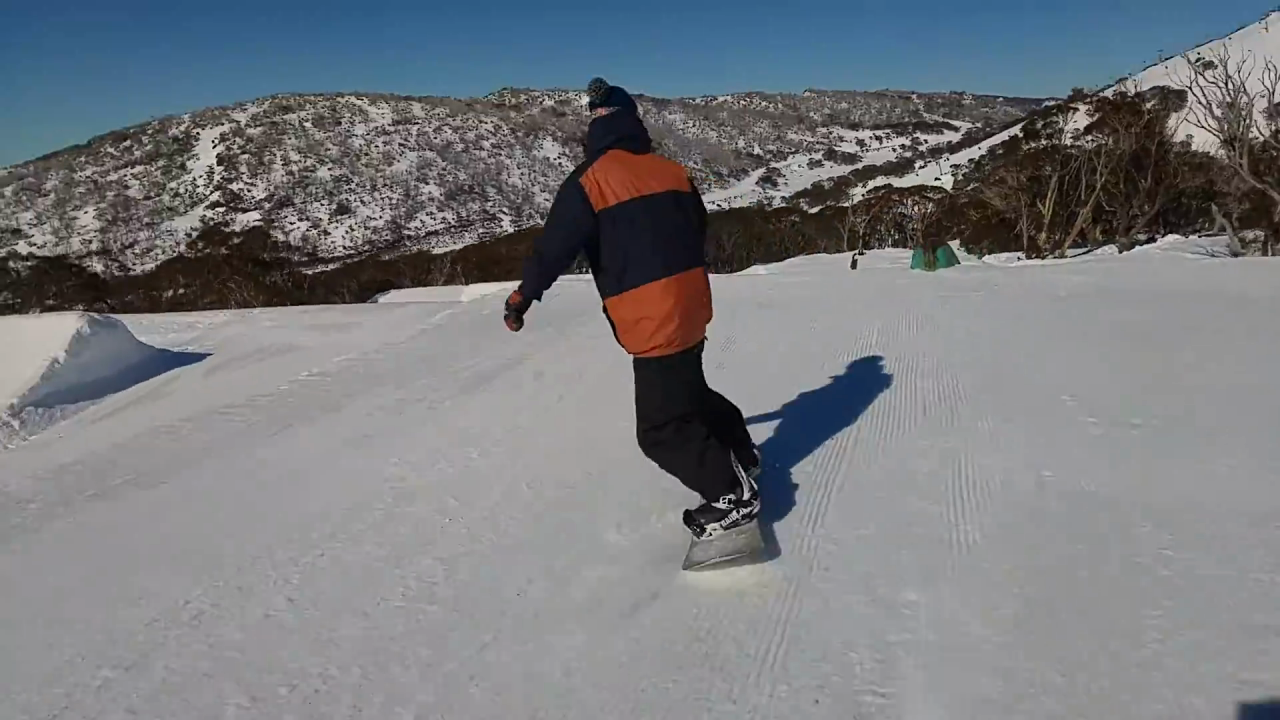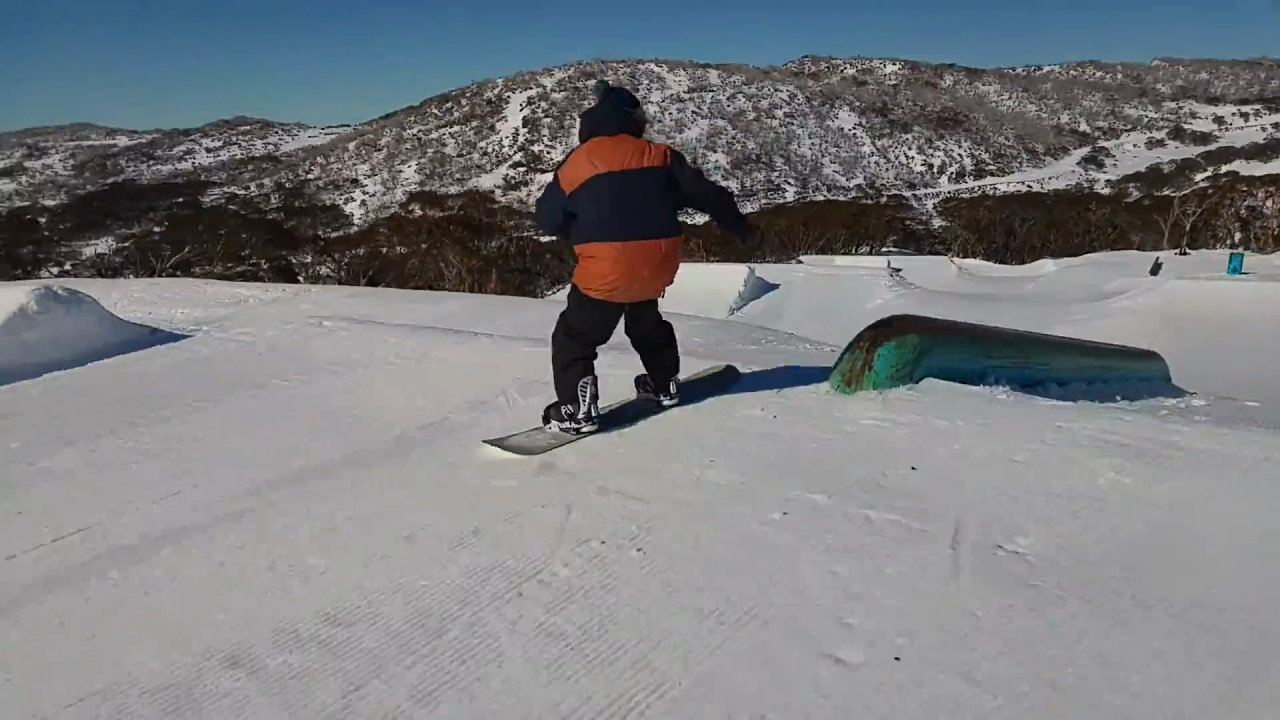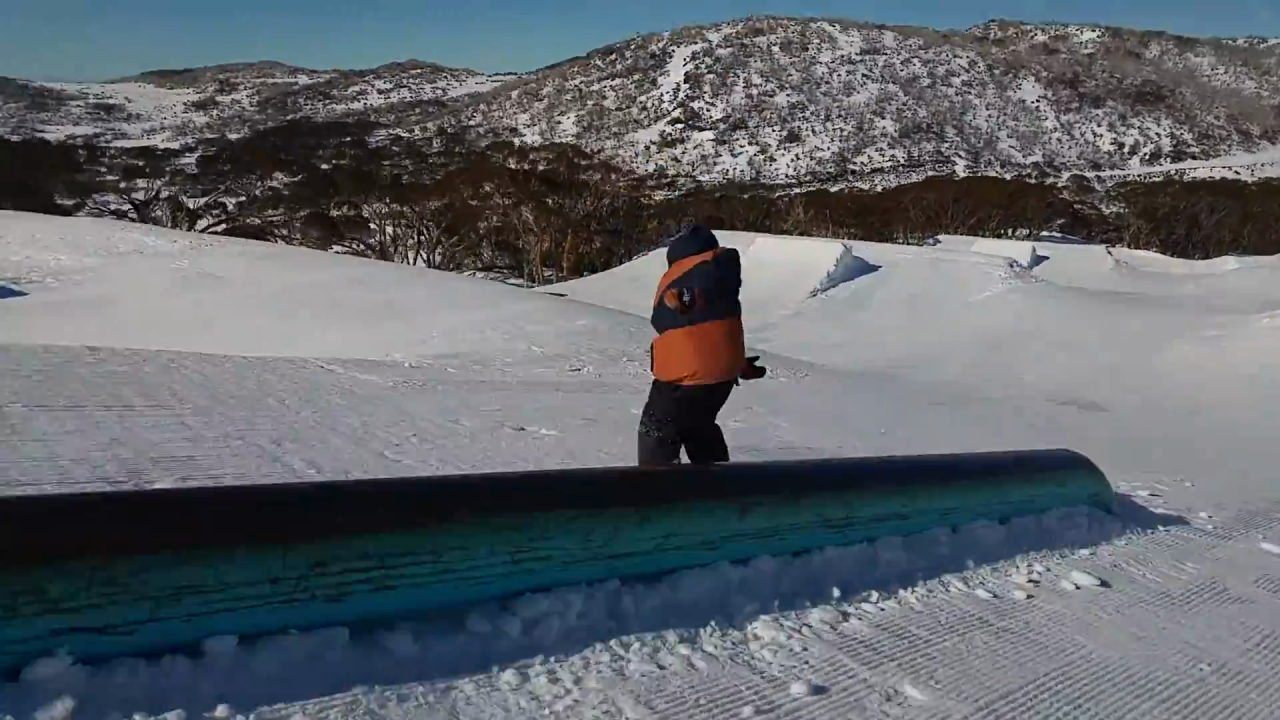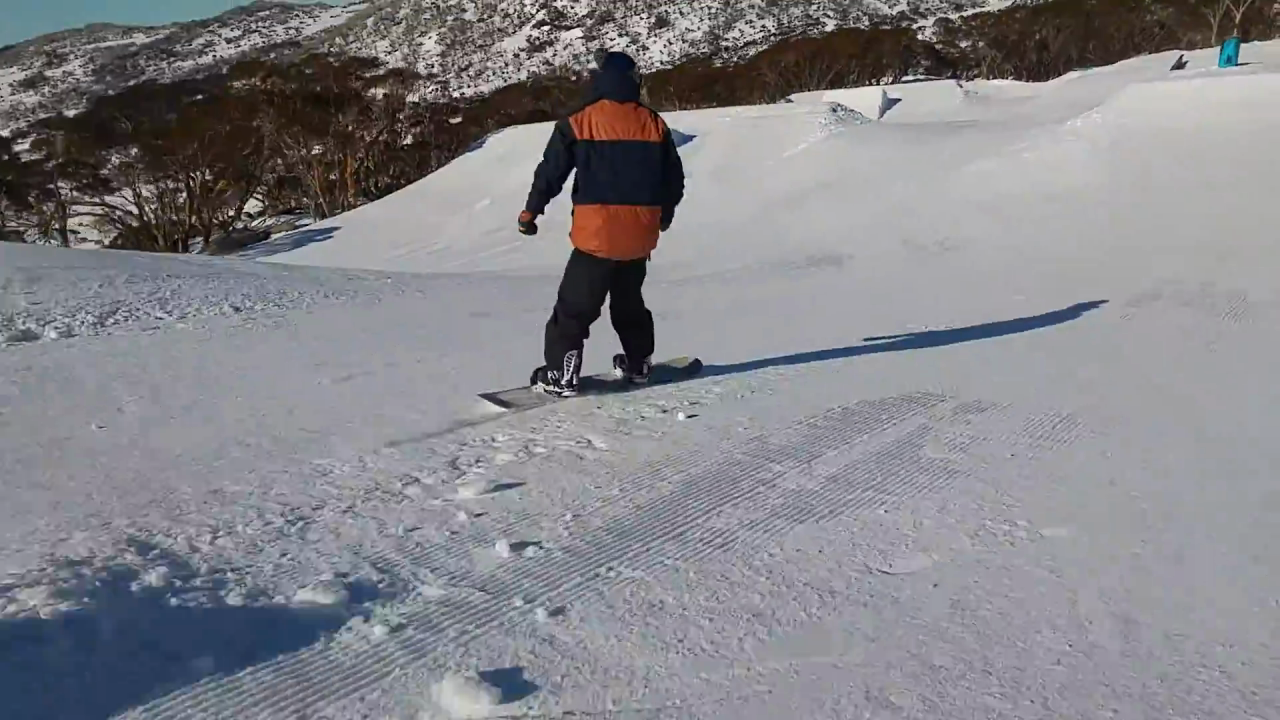
dt=1s
person 1, frame 1
left shoulder: (590, 180)
right shoulder: (673, 171)
left elbow: (555, 245)
left wrist: (523, 294)
left hip: (653, 320)
right hip: (691, 305)
left knee: (661, 427)
right knee: (689, 391)
left ankle: (732, 495)
right ankle: (739, 454)
person 1, frame 2
left shoulder: (572, 166)
right shoulder: (657, 153)
left elbow: (548, 220)
right elbow: (704, 194)
left wrist: (574, 215)
right wrist: (737, 221)
left hip: (604, 270)
right hip: (656, 265)
left knee: (574, 337)
right knee: (646, 323)
left ankle: (580, 408)
right ankle: (664, 384)
person 1, frame 3
left shoulder: (667, 284)
right shoulder: (723, 259)
right elbow: (717, 278)
right wrist: (697, 295)
left hip: (679, 362)
right hip: (723, 356)
left knee: (658, 429)
right knee: (701, 427)
person 1, frame 4
left shoulder: (580, 122)
right shoulder: (653, 122)
left elbow: (552, 170)
right elbow: (674, 174)
left wrist: (531, 210)
right wrist: (667, 208)
left hip: (599, 233)
right hip: (642, 231)
left knee: (575, 307)
right knee: (629, 300)
left ankle: (561, 376)
right ankle: (639, 364)
